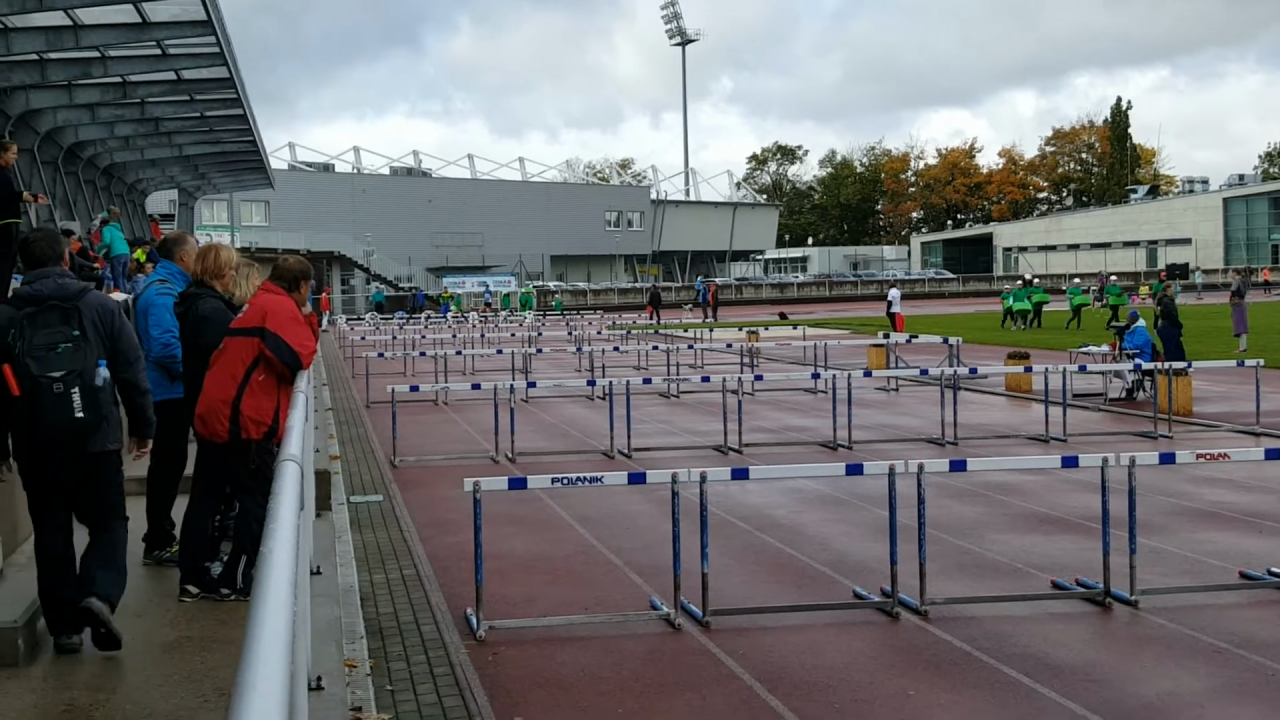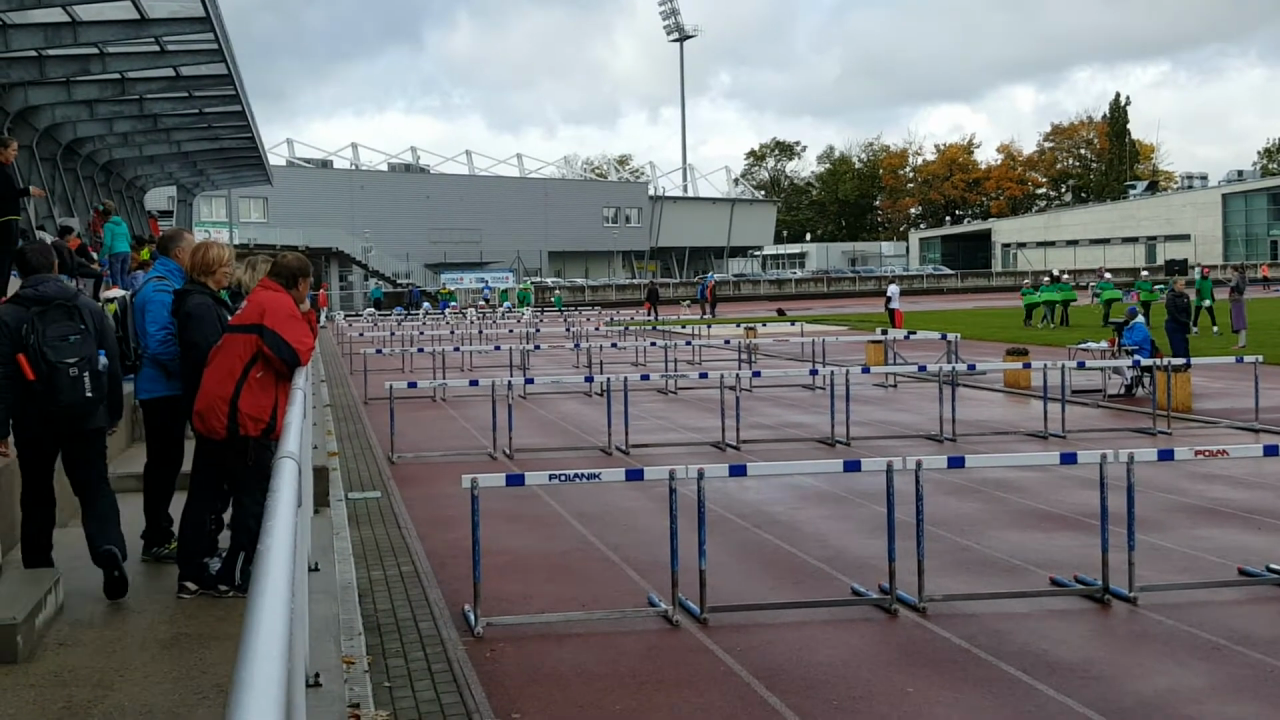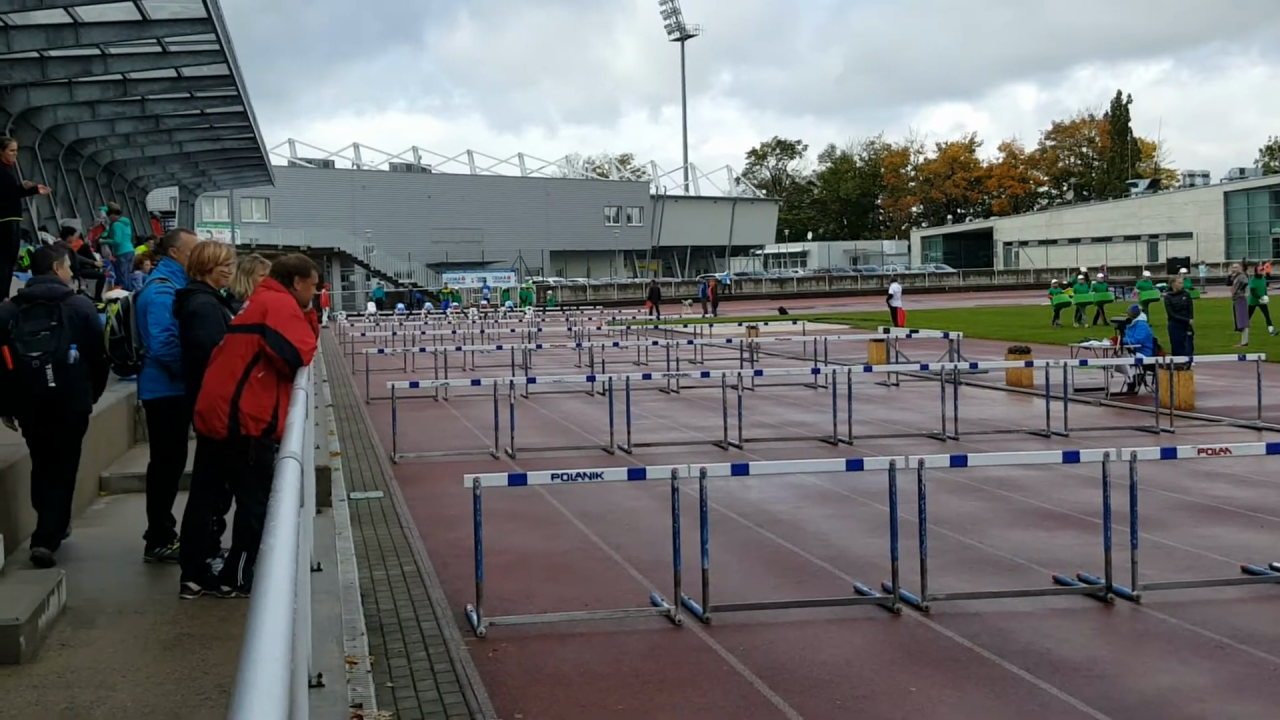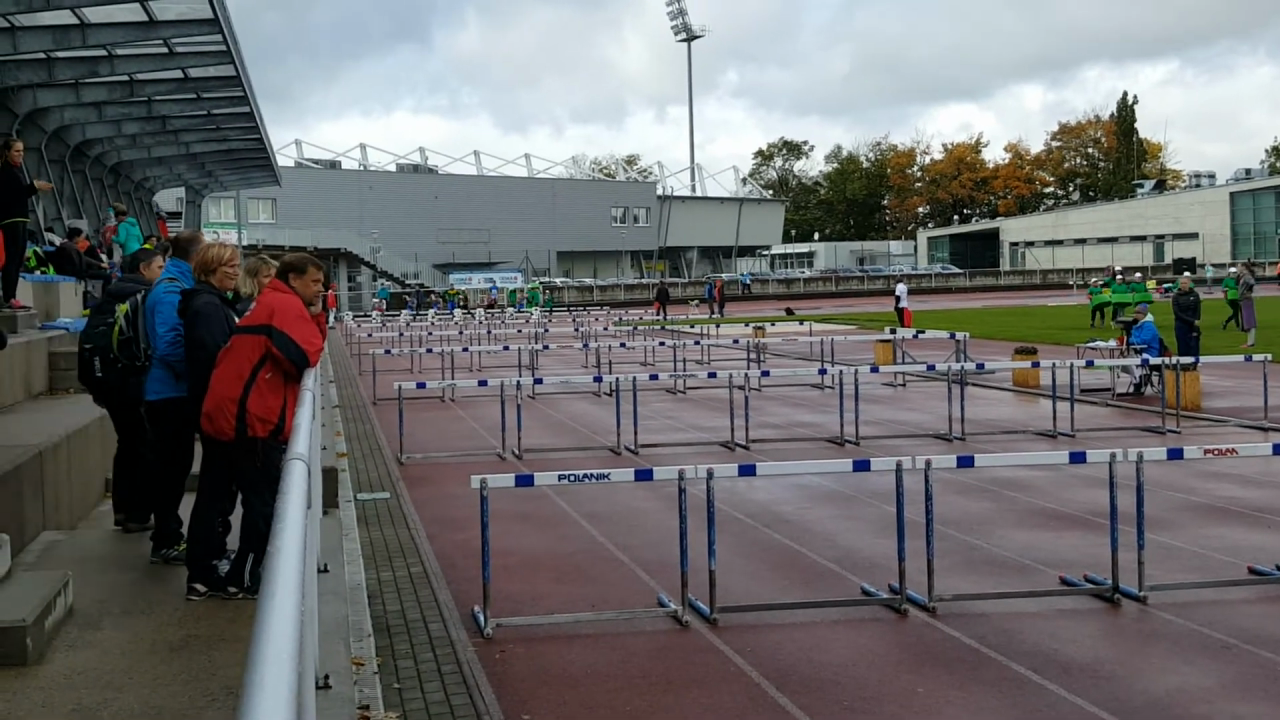
dt=1s
person 1, frame 1
left shoulder: (200, 304)
right shoulder: (211, 310)
left knee: (213, 485)
right knee: (209, 488)
left ankle: (204, 560)
right ankle: (194, 576)
person 1, frame 2
left shoulder: (208, 301)
right shoulder: (200, 306)
right elbow: (209, 358)
left knee: (213, 481)
right knee: (207, 484)
left ankle: (204, 555)
right ankle: (192, 572)
person 1, frame 3
left shoulder: (211, 301)
right shoulder: (203, 306)
right elbow: (212, 358)
left knee: (216, 481)
right knee: (209, 484)
left ankle: (207, 554)
right ankle: (195, 573)
person 1, frame 4
left shoulder: (218, 302)
right shoulder: (206, 306)
right elbow: (214, 360)
left knee: (222, 482)
right knee: (216, 484)
left ankle: (213, 555)
right ankle: (202, 571)
person 2, frame 1
right shoulder: (101, 307)
right elbow: (132, 374)
right wrist: (142, 427)
left hip: (35, 446)
right hip: (97, 439)
left knee: (52, 533)
right knee: (107, 524)
left ankle: (65, 627)
right ankle: (98, 598)
person 2, frame 2
right shoulder: (89, 307)
right elbow: (112, 363)
right wrist: (113, 411)
left hip: (35, 423)
right hip: (87, 420)
left knee: (37, 492)
right knee: (96, 492)
left ankle: (38, 564)
right ankle: (109, 550)
person 2, frame 3
right shoulder: (79, 305)
right elbow: (99, 356)
right wrist: (93, 392)
left hip: (28, 402)
right hip: (70, 402)
left knee: (43, 464)
right knee: (63, 469)
left ankle: (51, 531)
right ankle: (44, 542)
person 2, frame 4
left shoulder: (107, 298)
right shoulder: (149, 299)
left elbow: (88, 344)
left wrist: (95, 388)
left hip: (110, 386)
right hip: (140, 387)
left knee: (127, 446)
right knee: (145, 450)
left ankle: (123, 509)
right ankle: (137, 516)
person 3, frame 1
left shoulder: (260, 303)
right shoulder: (281, 307)
right elbow: (298, 359)
left wrist: (307, 320)
right wrist: (307, 318)
left hip: (220, 415)
right hip: (246, 420)
left knee: (238, 498)
right knee: (258, 502)
right ankle: (235, 582)
person 3, frame 2
left shoulder: (259, 300)
right shoulder: (279, 305)
right elbow: (296, 357)
left wrist: (305, 317)
right wrist: (306, 317)
left hip: (219, 412)
right hip: (243, 417)
left knee: (239, 496)
right knee: (254, 499)
left ankle: (198, 572)
right ankle: (233, 579)
person 3, frame 3
left shoulder: (262, 301)
right shoulder: (280, 305)
left elbow: (283, 351)
right elbow: (297, 357)
left wrist: (308, 317)
right wrist: (307, 320)
left hip: (221, 412)
right hip: (245, 417)
right knee: (256, 501)
right ankle: (235, 579)
person 3, frame 4
left shoulder: (269, 303)
right shoulder: (287, 305)
left elbow: (299, 352)
right elbow: (304, 358)
left wrist: (315, 318)
right wrist: (315, 320)
left hip: (225, 415)
right hip: (251, 420)
left knee: (216, 498)
right knee: (263, 503)
left ankle: (202, 576)
right ankle: (242, 580)
person 4, frame 1
left shoulder: (168, 286)
right shoulder: (163, 292)
right elbow: (165, 347)
left hip: (169, 390)
right hip: (168, 392)
left knee: (170, 465)
right knee: (167, 465)
left ankle: (161, 535)
right ankle: (158, 544)
person 4, frame 2
left shoulder: (167, 283)
right shoulder: (161, 289)
right elbow: (161, 344)
left wrist: (187, 372)
left hip: (166, 387)
right hip: (163, 388)
left knee: (166, 461)
right knee: (163, 462)
left ankle: (160, 532)
right ankle: (156, 541)
person 4, frame 3
left shoulder: (172, 284)
right shoulder: (163, 290)
right elbow: (164, 345)
left hip: (170, 388)
right hip: (167, 389)
left knee: (170, 462)
right knee: (167, 463)
left ankle: (163, 533)
right ankle: (159, 541)
person 4, frame 4
left shoulder: (176, 285)
right shoulder: (172, 291)
right elbow: (170, 347)
left hip: (172, 389)
right hip: (172, 390)
left knee: (173, 463)
right knee: (172, 465)
left ankle: (169, 534)
right ankle: (165, 543)
